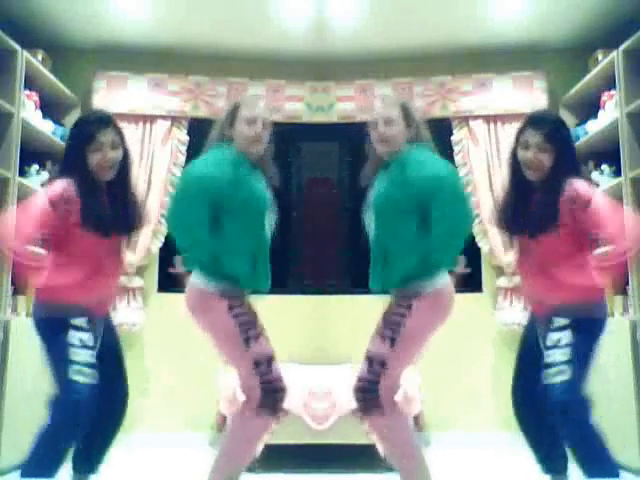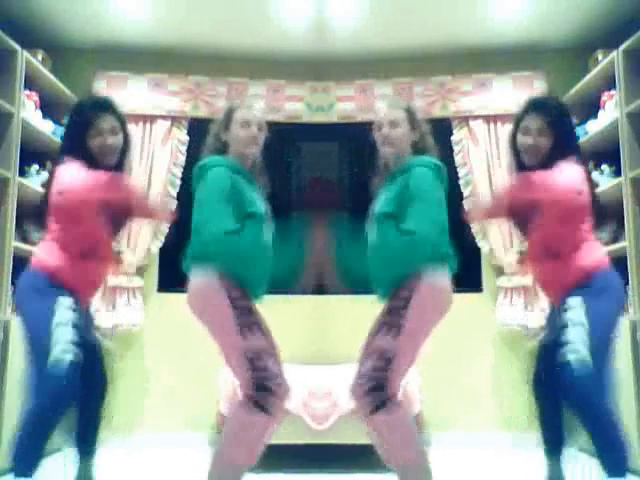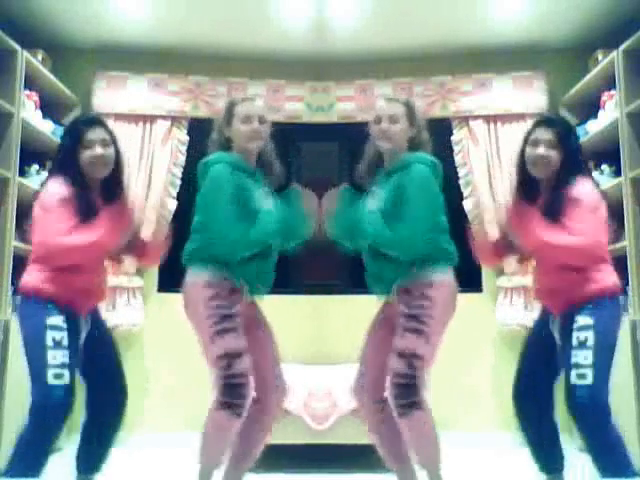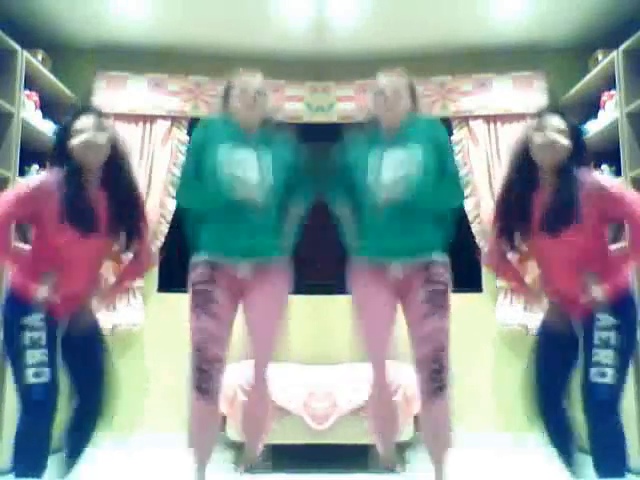
dt=0.3s
person 1, frame 1
left shoulder: (415, 163)
right shoulder: (384, 175)
left elbow: (445, 184)
left wrist: (436, 257)
left hip: (421, 292)
right hip: (406, 292)
left knee: (371, 392)
right knee: (377, 391)
person 1, frame 2
left shoulder: (421, 178)
right shoulder: (390, 182)
left elbow: (421, 241)
left wrist: (363, 258)
left hip: (423, 287)
right hip: (402, 292)
left knee: (377, 389)
right knee: (365, 391)
person 1, frame 3
left shoulder: (418, 174)
right shoulder: (377, 178)
left elbow: (409, 240)
right elbow: (365, 237)
left wrist: (351, 217)
right wrist: (337, 217)
left hip: (427, 286)
right hip: (400, 290)
left knee: (405, 386)
right knee: (366, 389)
person 1, frame 4
left shoulder: (431, 135)
right shoulder: (357, 146)
left elbow: (451, 194)
right elbow: (337, 188)
left wrist: (408, 197)
right wrist: (346, 213)
left hip: (424, 266)
right hip: (372, 267)
left knee: (433, 370)
right knee: (376, 364)
person 2, frame 1
left shoulder: (255, 174)
right shoulder: (223, 162)
right elbow: (194, 184)
right wrist: (203, 256)
left hip: (232, 292)
right hip: (218, 292)
left knee: (261, 391)
right knee: (268, 393)
person 2, frame 2
left shoulder: (249, 183)
right shoulder: (219, 178)
right elbow: (217, 240)
right wrist: (275, 259)
left hip: (236, 292)
right hip: (216, 287)
left knee: (273, 391)
right knee: (263, 389)
person 2, frame 3
left shoulder: (262, 177)
right shoulder: (221, 175)
left elbow: (276, 238)
right elbow: (231, 240)
left wrist: (301, 217)
right wrist: (288, 216)
left hip: (239, 291)
right hip: (211, 285)
left knee: (272, 389)
right knee: (235, 386)
person 2, frame 4
left shoulder: (282, 146)
right shoulder: (208, 136)
left elbow: (301, 189)
right elbow: (188, 194)
left wrist: (293, 213)
right wrist: (233, 196)
left hip: (267, 267)
right hip: (215, 265)
left knee: (265, 363)
right knee: (206, 369)
person 3, frame 1
left shoulder: (118, 197)
right shoulder: (65, 193)
right wrist: (51, 286)
left hip: (96, 313)
right hip: (63, 310)
left knee: (114, 398)
right knee: (77, 402)
person 3, frame 2
left shoulder: (112, 179)
right shoulder: (72, 171)
left elbow: (151, 209)
right elbow: (81, 192)
left wrist: (147, 204)
right wrist: (122, 190)
left hip: (75, 294)
right hip: (47, 287)
left knee: (93, 381)
right knee: (57, 382)
person 3, frame 3
left shoulder: (111, 200)
right shoulder: (58, 192)
left elbow: (147, 255)
right elbow: (50, 248)
left wrist: (157, 239)
right wrist: (112, 229)
left hip: (84, 311)
right hip: (46, 304)
left knee: (111, 397)
right knee: (54, 400)
person 3, frame 4
left shoulder: (123, 198)
right shoulder: (46, 186)
left elbow: (142, 254)
left wrist: (106, 290)
left hip: (77, 311)
right hip: (30, 309)
left knee: (93, 398)
right knee: (40, 401)
person 4, frame 1
left shoulder: (574, 194)
right shoulder: (522, 198)
left wrist: (589, 286)
left hip: (576, 310)
right hip: (543, 313)
left knee: (562, 401)
right knee: (525, 399)
person 4, frame 2
left shoulder: (567, 171)
right shoulder: (527, 181)
left elbow: (559, 192)
right elbow: (486, 210)
left wrist: (514, 192)
right wrist: (493, 204)
left hip: (592, 288)
right hip: (564, 294)
left knee: (582, 382)
right knee: (547, 381)
person 4, frame 3
left shoulder: (581, 191)
right shoulder: (528, 200)
left elbow: (589, 248)
right elbow: (493, 256)
left wrist: (527, 229)
right wrist: (480, 234)
left hip: (593, 305)
right hip: (555, 310)
left knee: (586, 401)
right knee: (528, 396)
person 4, frame 4
left shoulder: (592, 186)
right shoulder: (516, 197)
right elbow: (496, 254)
left wrist: (610, 281)
right wrist: (534, 290)
left hip: (608, 309)
right hip: (561, 311)
left knee: (599, 402)
right knee: (548, 399)
